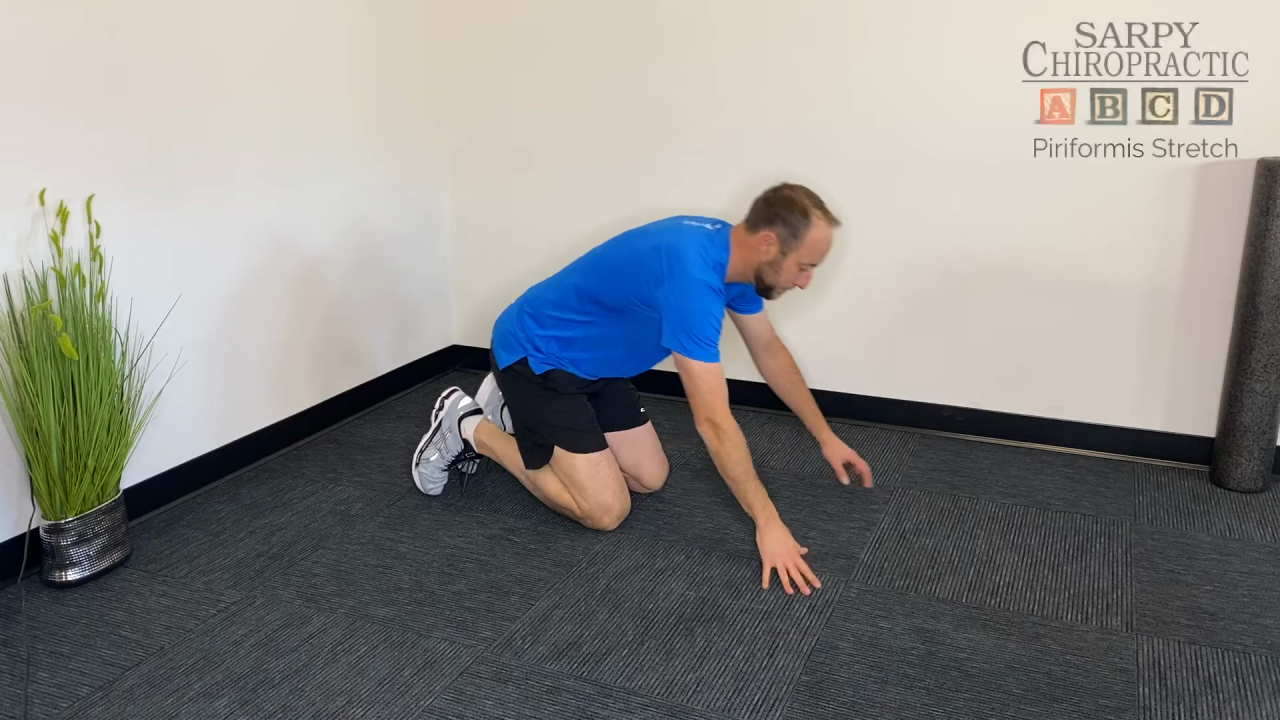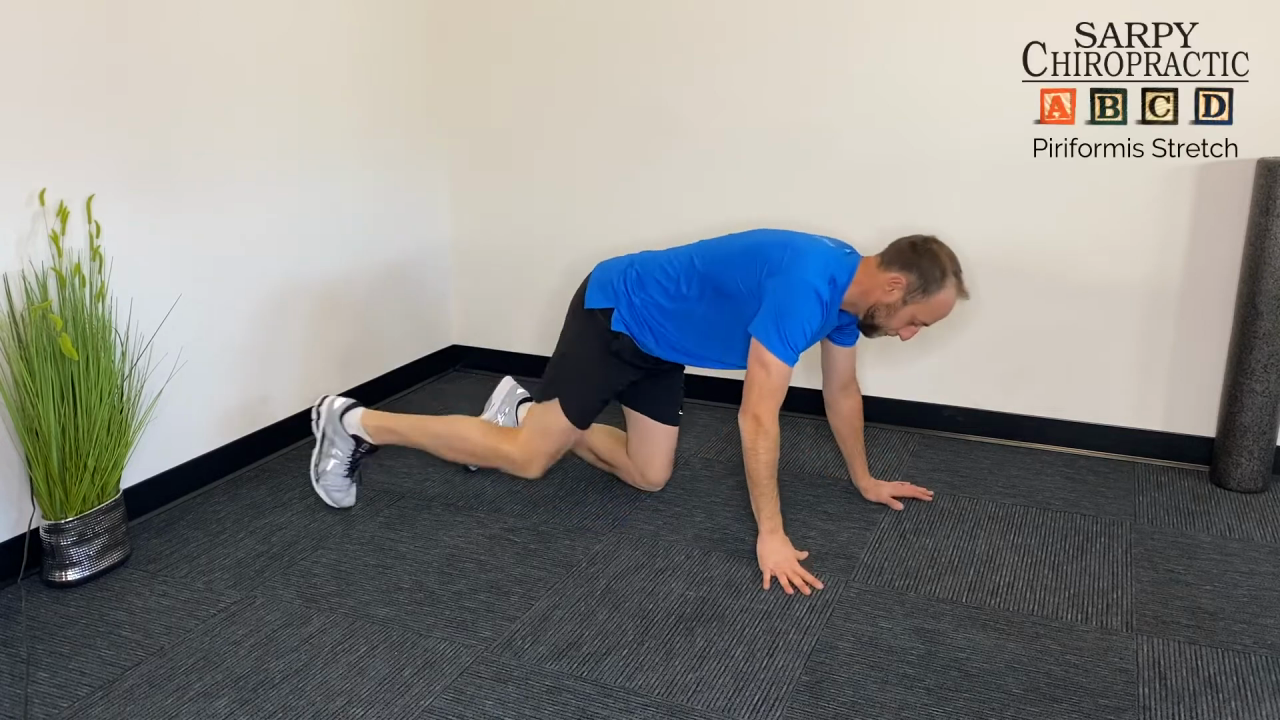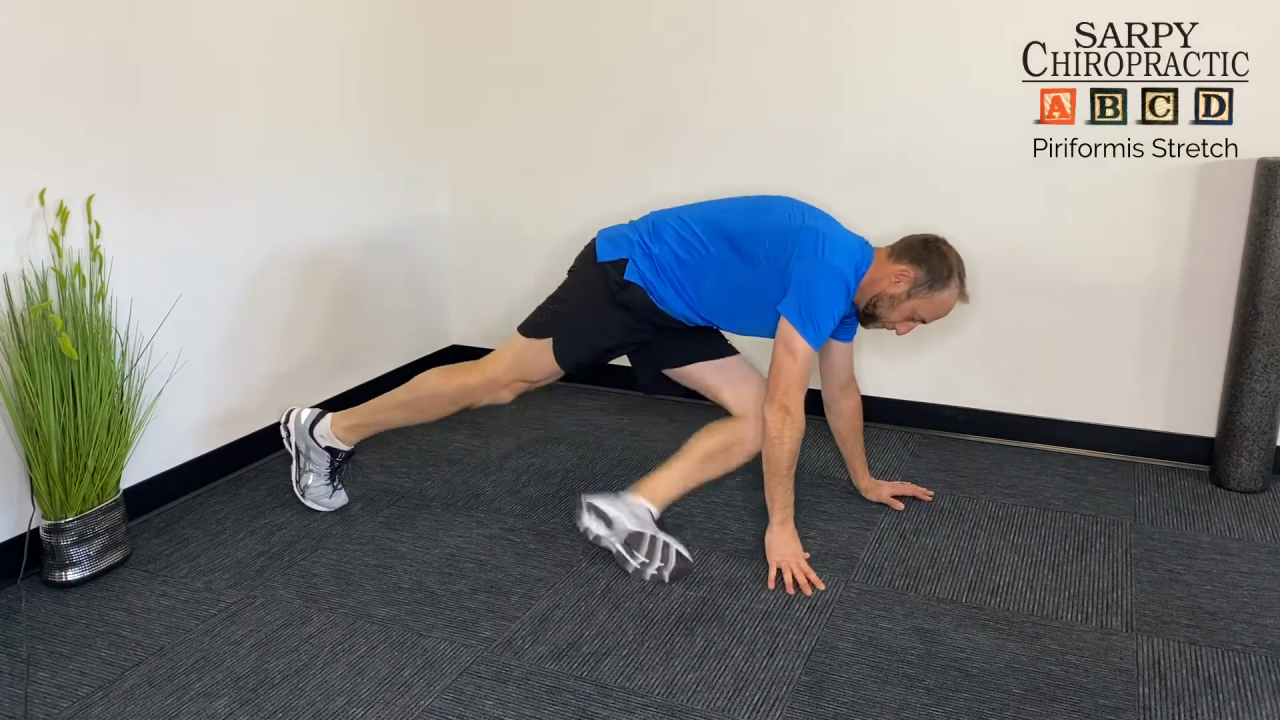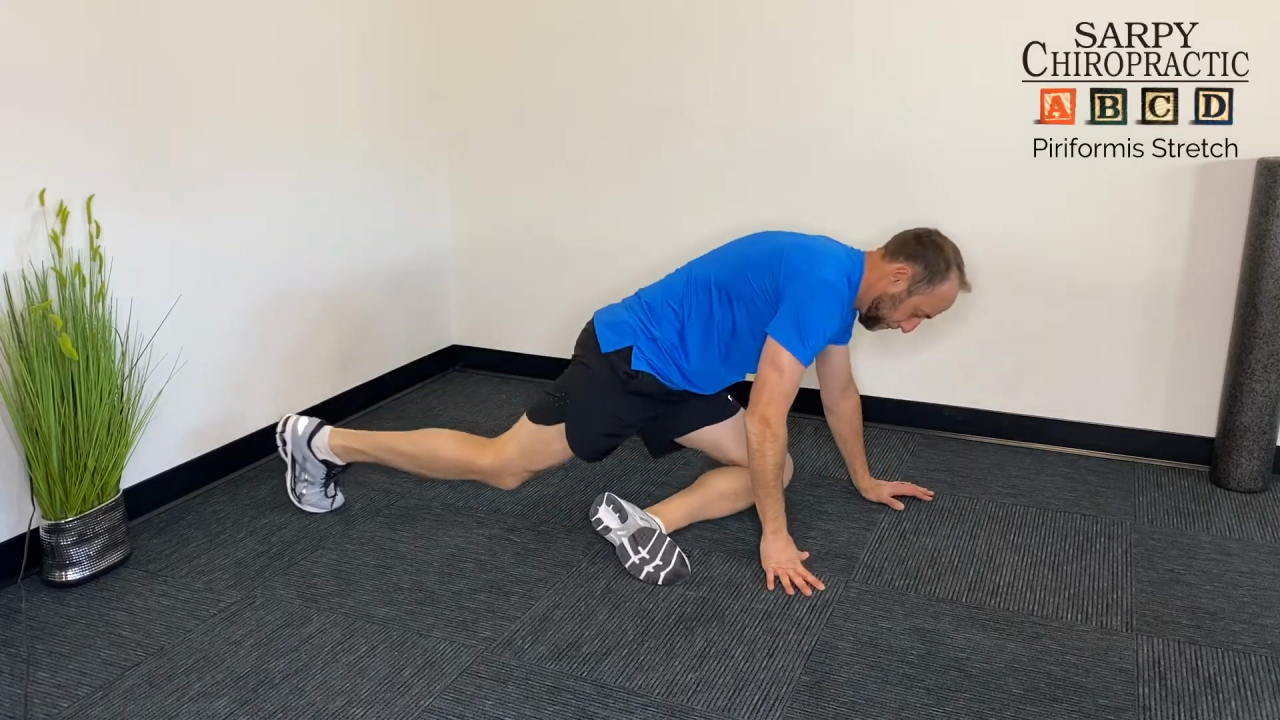
dt=0.7s
person 1, frame 1
left shoulder: (732, 252)
right shoulder: (692, 275)
left elbow: (769, 351)
right elbow: (714, 422)
left wrist: (826, 438)
right wrist: (769, 526)
left hip: (592, 361)
right hip: (536, 358)
left knee: (650, 478)
right knee: (607, 510)
left ankle: (512, 412)
right ankle: (472, 430)
person 1, frame 2
left shoulder: (847, 291)
right shoulder: (807, 285)
left elbow: (842, 392)
right elbow: (757, 420)
left wrist: (864, 480)
right wrist: (771, 535)
left hip: (656, 337)
right hip: (616, 314)
left knee: (648, 475)
right knee: (526, 458)
left ankle: (525, 408)
right ankle: (354, 423)
person 1, frame 3
left shoulder: (851, 279)
right shoulder: (832, 269)
left elbow: (840, 388)
right elbow: (787, 408)
left wrist: (864, 480)
right wrist: (781, 531)
left hip: (666, 306)
right hip: (627, 275)
left knee: (753, 419)
right knee: (498, 381)
left ankle: (630, 510)
right ankle: (327, 433)
person 1, frame 4
left shoulder: (843, 285)
right shoulder: (823, 284)
left elbow: (840, 392)
right elbow: (767, 418)
left wrist: (865, 481)
right wrist: (775, 535)
left hip: (673, 375)
right hip: (627, 357)
left knee: (773, 471)
right knee: (501, 465)
left ankle: (646, 523)
right ankle: (322, 442)
